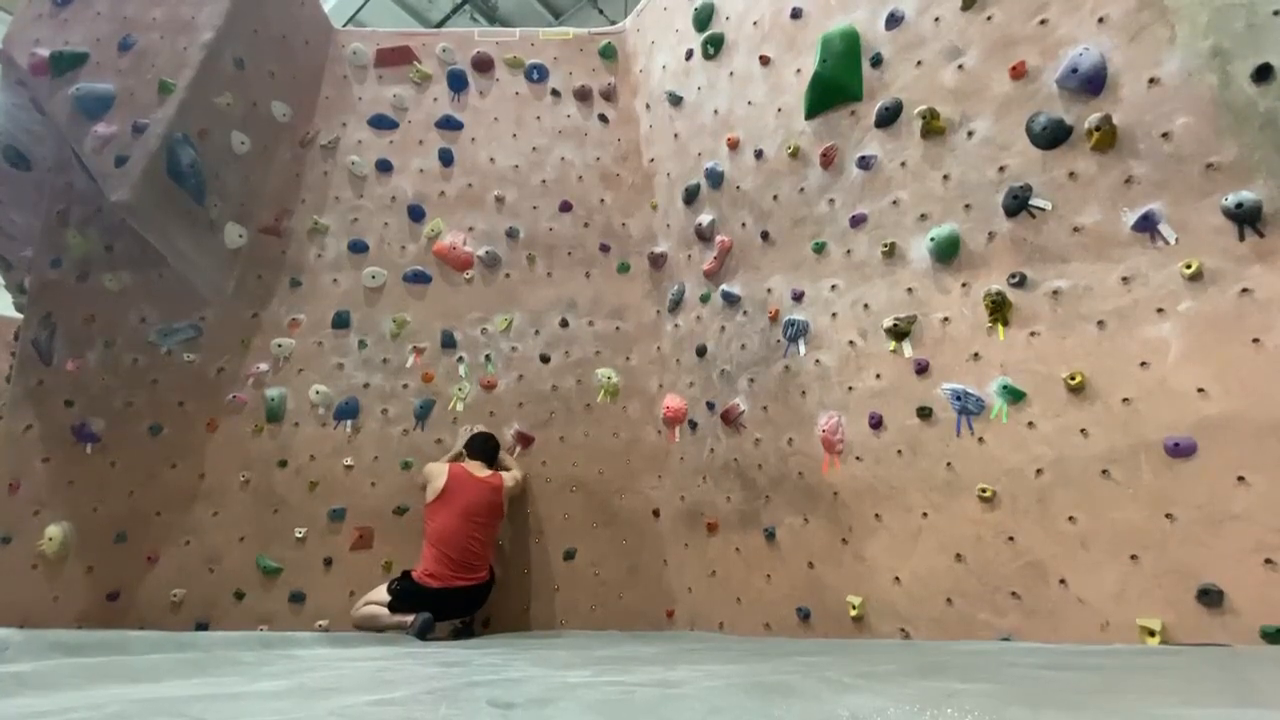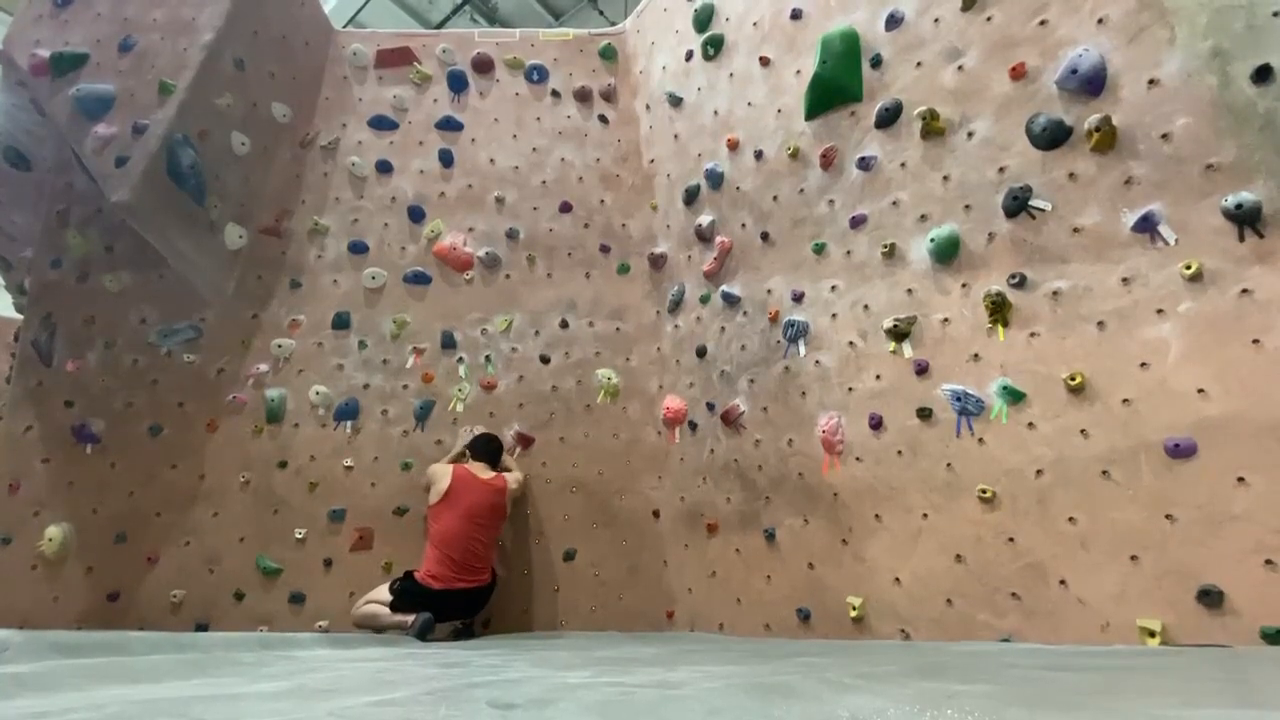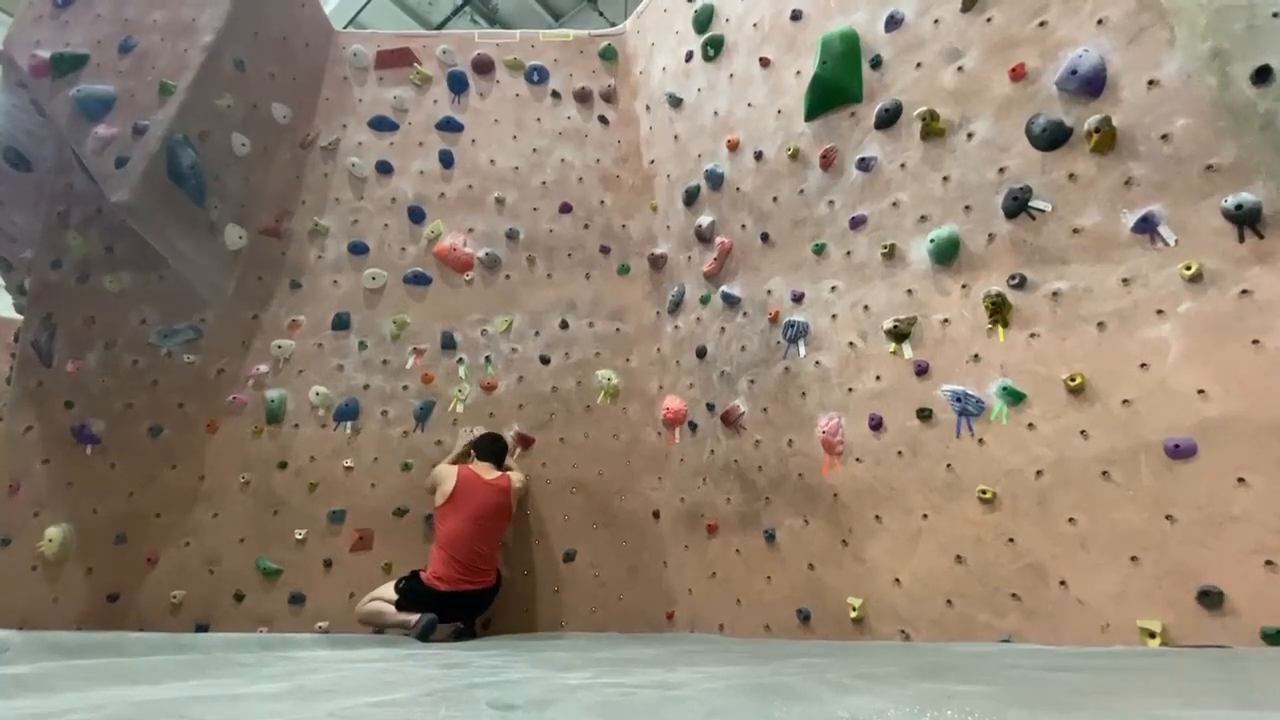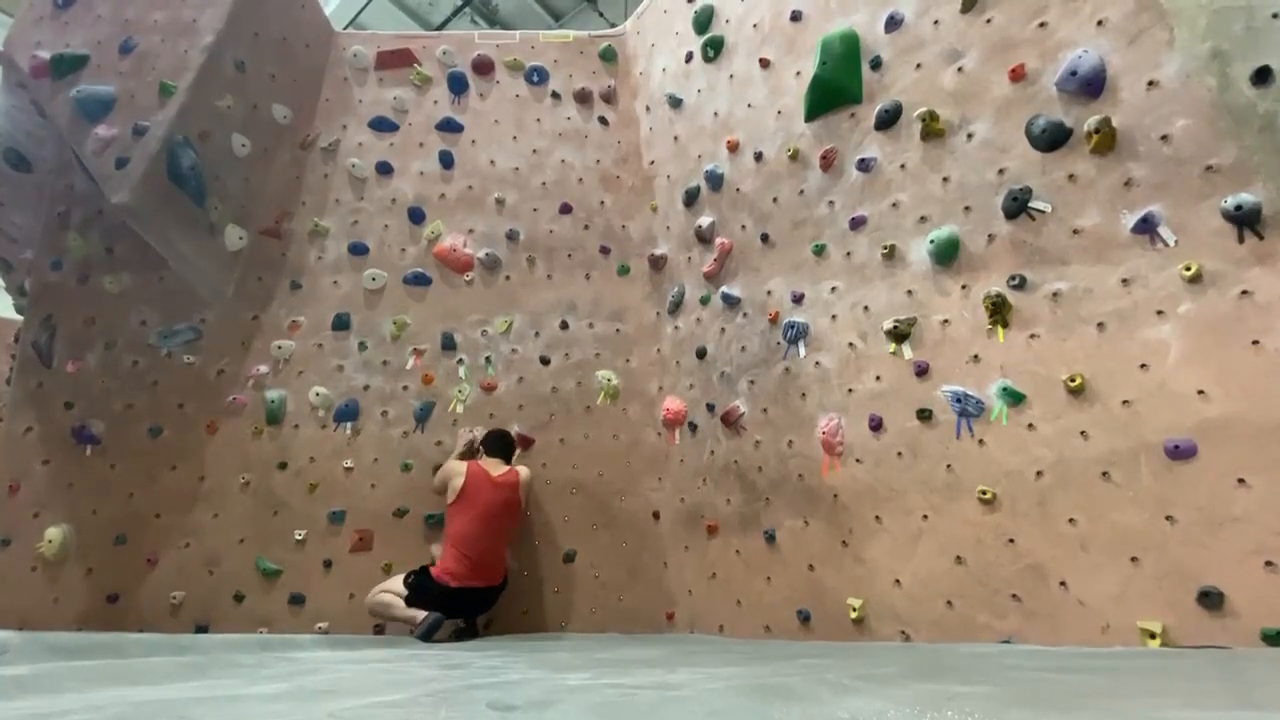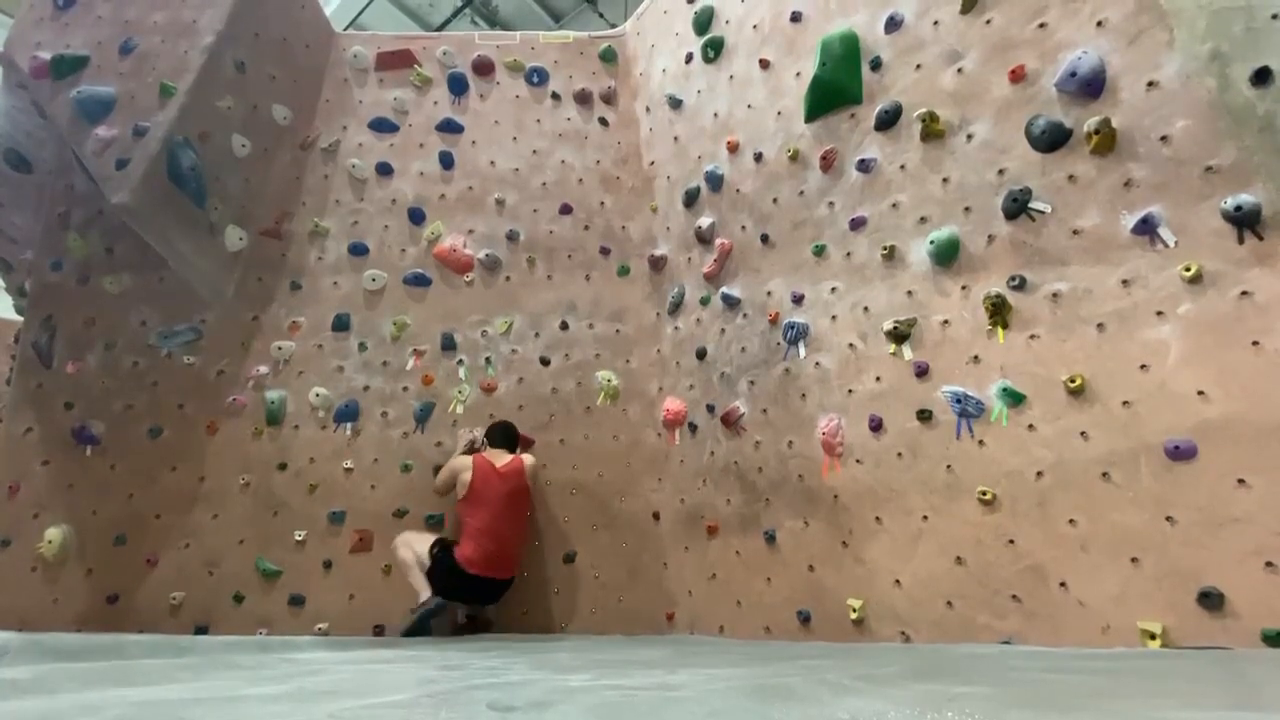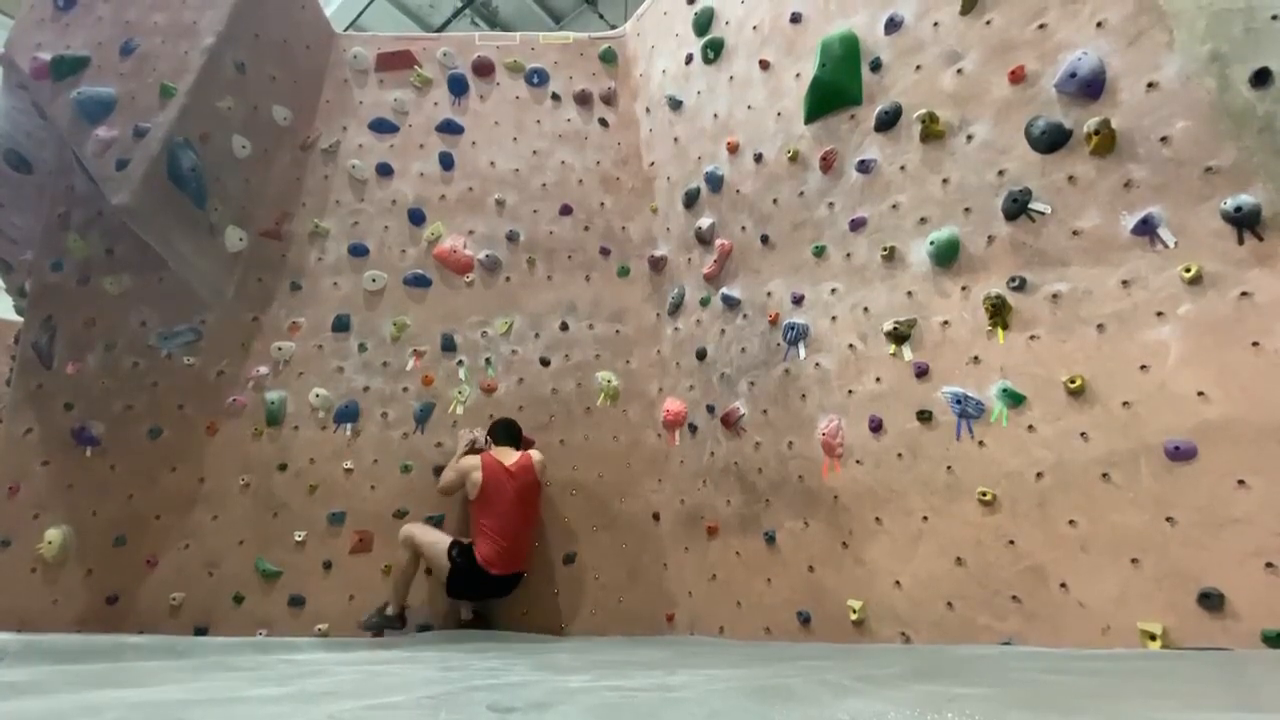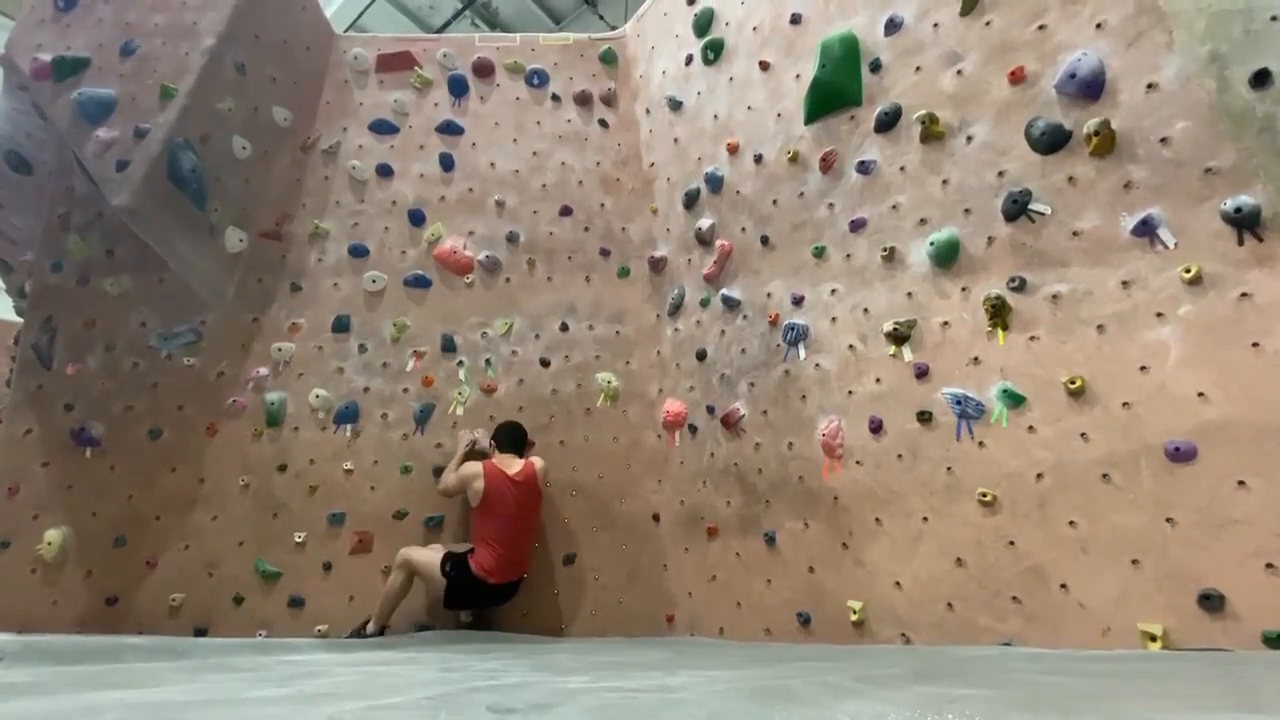
dt=0.2s
person 1, frame 1
left shoulder: (437, 472)
right shoulder: (505, 484)
right elbow: (516, 471)
left wrist: (457, 449)
right wrist: (490, 446)
left hip: (430, 590)
right hip: (476, 594)
left knee: (359, 613)
left ankle: (411, 620)
right ankle: (463, 622)
person 1, frame 2
left shoulder: (442, 474)
right shoulder: (509, 485)
left wrist: (457, 449)
right wrist: (491, 446)
left hip: (433, 591)
right hip: (478, 596)
left knee: (360, 612)
left ankle: (412, 620)
right ankle: (466, 622)
person 1, frame 3
left shoulder: (448, 474)
right shoulder: (515, 484)
left wrist: (458, 450)
right wrist: (494, 445)
left hip: (439, 592)
right hip: (483, 597)
left knee: (364, 609)
left ankle: (415, 619)
right ankle: (467, 623)
person 1, frame 4
left shoulder: (457, 470)
right shoulder: (522, 477)
left elbow: (437, 486)
left wrist: (459, 451)
left hip: (448, 588)
right hip: (489, 593)
left knee: (374, 600)
left ankle: (422, 616)
right ankle: (470, 623)
person 1, frame 5
left shoulder: (465, 464)
right shoulder: (528, 465)
left elbow: (439, 487)
right wrist: (485, 448)
left hip: (463, 575)
right hip: (500, 583)
left knee: (403, 541)
right knee: (447, 546)
left ankle: (427, 599)
right ankle: (473, 618)
person 1, frame 6
left shoulder: (473, 465)
right shoulder: (537, 461)
left elbow: (443, 487)
left wrist: (461, 450)
left hip: (481, 574)
right hip: (513, 578)
left knee: (410, 533)
right knee: (440, 543)
left ankle: (393, 612)
right ankle: (471, 620)
person 1, frame 7
left shoulder: (474, 471)
right shoulder: (538, 468)
left elbow: (444, 487)
left wrist: (462, 451)
right wrist: (486, 453)
left hip: (480, 583)
right hip: (510, 586)
left knee: (406, 557)
right knee: (434, 551)
left ankle: (373, 630)
right ankle: (470, 621)
